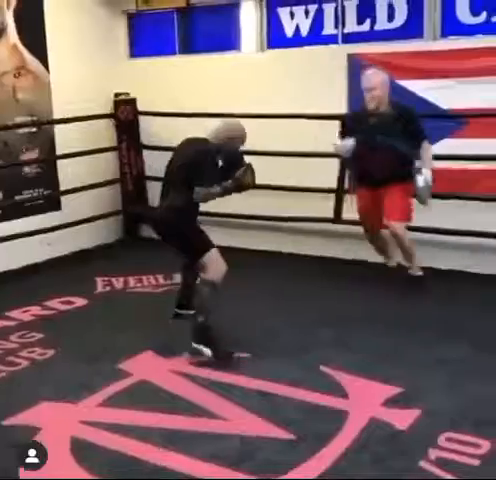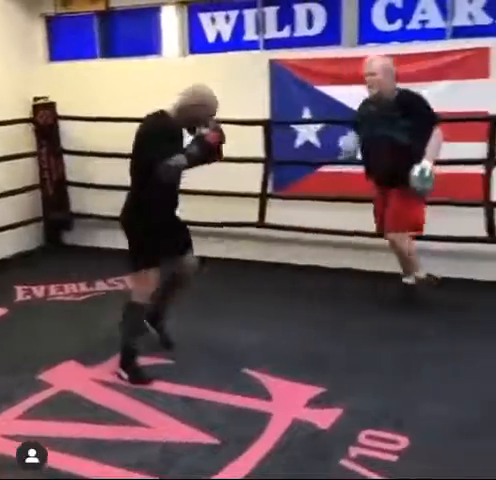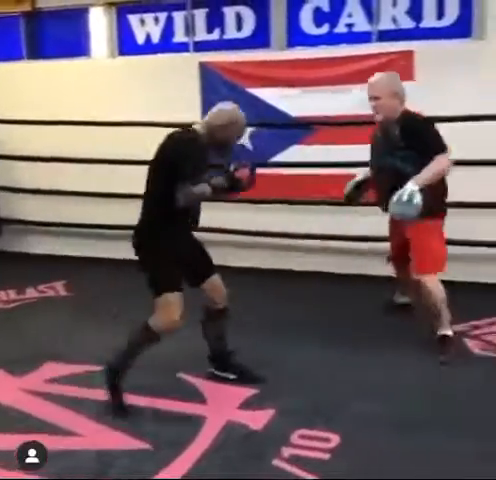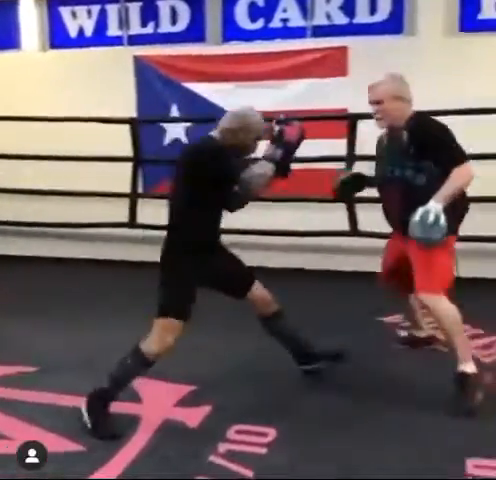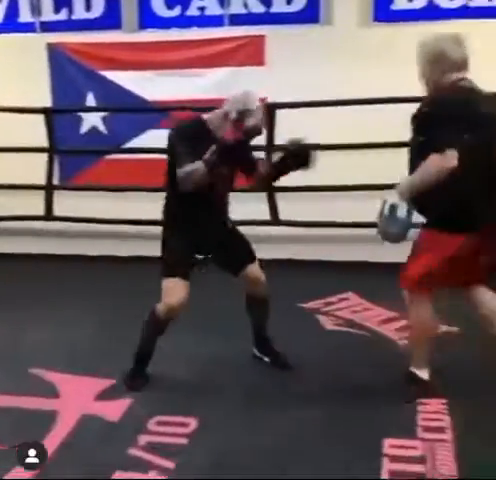
dt=0.4s
person 1, frame 1
left shoulder: (190, 144)
right shoulder: (208, 153)
right elbow: (200, 194)
left wrist: (226, 171)
right wrist: (232, 185)
left hip: (164, 215)
right hip: (177, 218)
left knee: (196, 257)
right knee: (216, 268)
left ankle: (184, 305)
right ankle: (203, 334)
person 1, frame 2
left shoulder: (173, 128)
right shoulder: (155, 127)
left elbow: (174, 164)
right elbow: (164, 171)
left wrist: (202, 149)
right wrist: (198, 149)
left hip: (163, 213)
right hip: (141, 217)
left knee: (188, 266)
right knee: (147, 286)
left ankle: (154, 318)
right ankle: (127, 360)
person 1, frame 3
left shoulder: (196, 145)
right shoulder: (184, 144)
right elbow: (184, 197)
left wrist: (219, 181)
right wrist: (224, 183)
left hip: (179, 235)
right hip: (156, 239)
left knee: (218, 296)
right knee: (170, 317)
left ankle: (221, 362)
right ankle: (116, 372)
person 1, frame 4
left shoulder: (215, 153)
right shoulder: (209, 151)
left elbow: (233, 202)
right elbow: (252, 185)
left wrist: (272, 166)
right wrist: (279, 146)
left hip: (208, 249)
right hip: (182, 256)
left knee: (264, 301)
right knee: (164, 340)
left ankle: (305, 357)
right ankle: (99, 400)
person 1, frame 5
left shoulder: (235, 141)
right shoulder: (186, 133)
left elbow: (259, 176)
right elbow: (186, 181)
left wrist: (288, 161)
right wrist: (222, 148)
left hip: (216, 222)
right hip: (181, 226)
left knee: (257, 281)
right knee: (173, 302)
left ankle: (262, 345)
right ankle: (139, 364)
person 2, frame 1
left shoulder: (404, 114)
right shoulder: (356, 117)
left elbow: (423, 143)
right elbow: (341, 146)
left wrist: (426, 169)
right wrist: (343, 147)
left hip: (398, 182)
right hip: (366, 183)
left knee: (394, 227)
right knee: (370, 228)
left ankle: (415, 270)
right ankle: (390, 261)
person 2, frame 2
left shoulder: (410, 101)
right shoulder: (366, 107)
left elbow: (436, 131)
right elbow: (358, 134)
left wrist: (427, 160)
left hip: (406, 182)
right hip: (382, 181)
left knee: (395, 234)
right knee: (388, 232)
left ankle: (412, 277)
right ankle: (418, 275)
person 2, frame 3
left shoulder: (416, 125)
right shoulder: (381, 132)
left elbow: (443, 161)
left wrist: (415, 185)
right wrist: (365, 179)
left hip: (423, 210)
right hip: (397, 210)
left knee: (423, 271)
right knee: (400, 262)
left ankle: (445, 331)
right ankle: (406, 297)
person 2, frame 4
left shoulder: (429, 130)
right shoulder: (385, 140)
left elbow: (464, 170)
left wrist: (438, 202)
right wrist: (363, 181)
left hip: (431, 229)
right hip: (405, 228)
left knee: (431, 296)
right knee: (395, 277)
left ankle: (468, 372)
person 2, frame 5
left shoulder: (441, 104)
left elbow: (445, 160)
left wrist: (402, 192)
left hip: (451, 217)
left knee: (416, 289)
left ankle: (420, 375)
